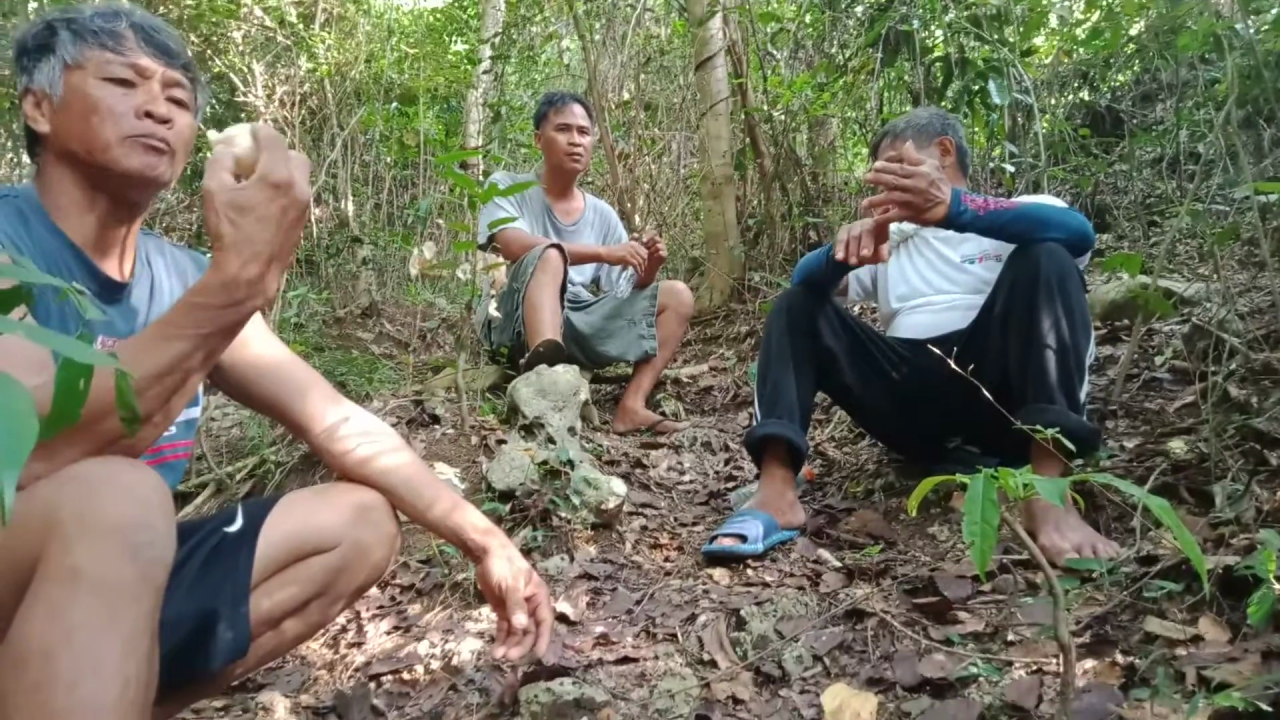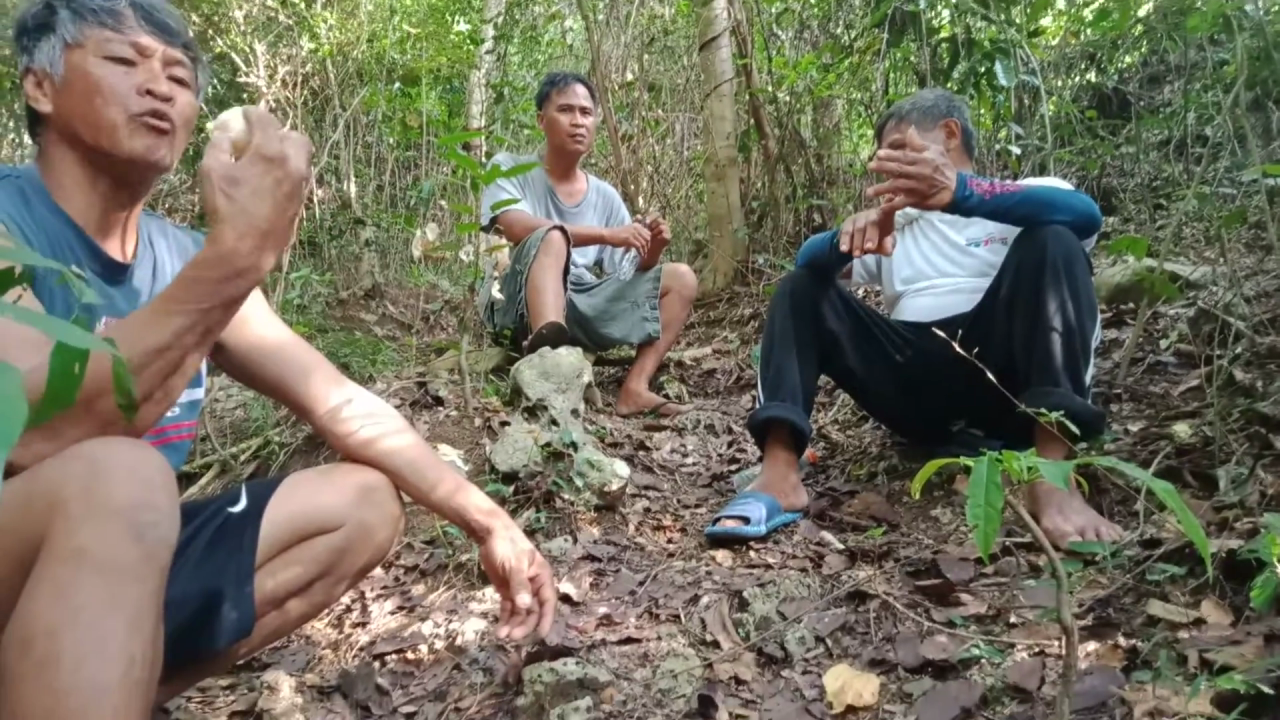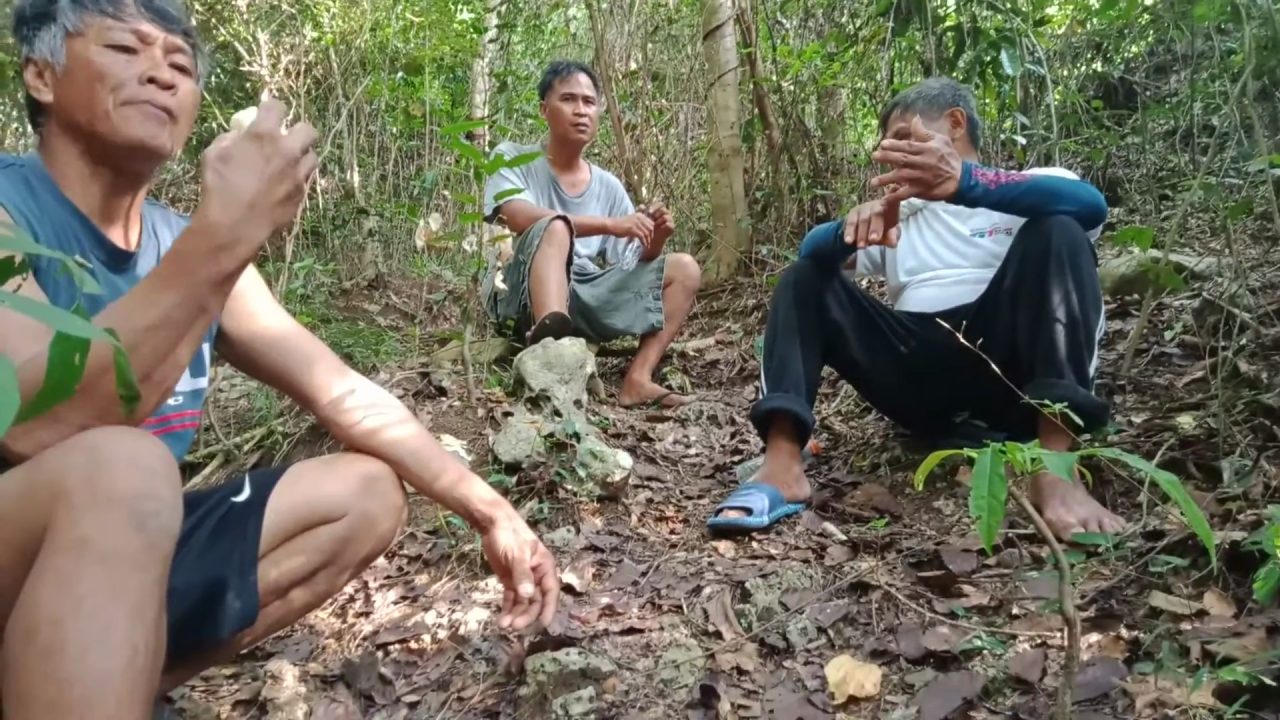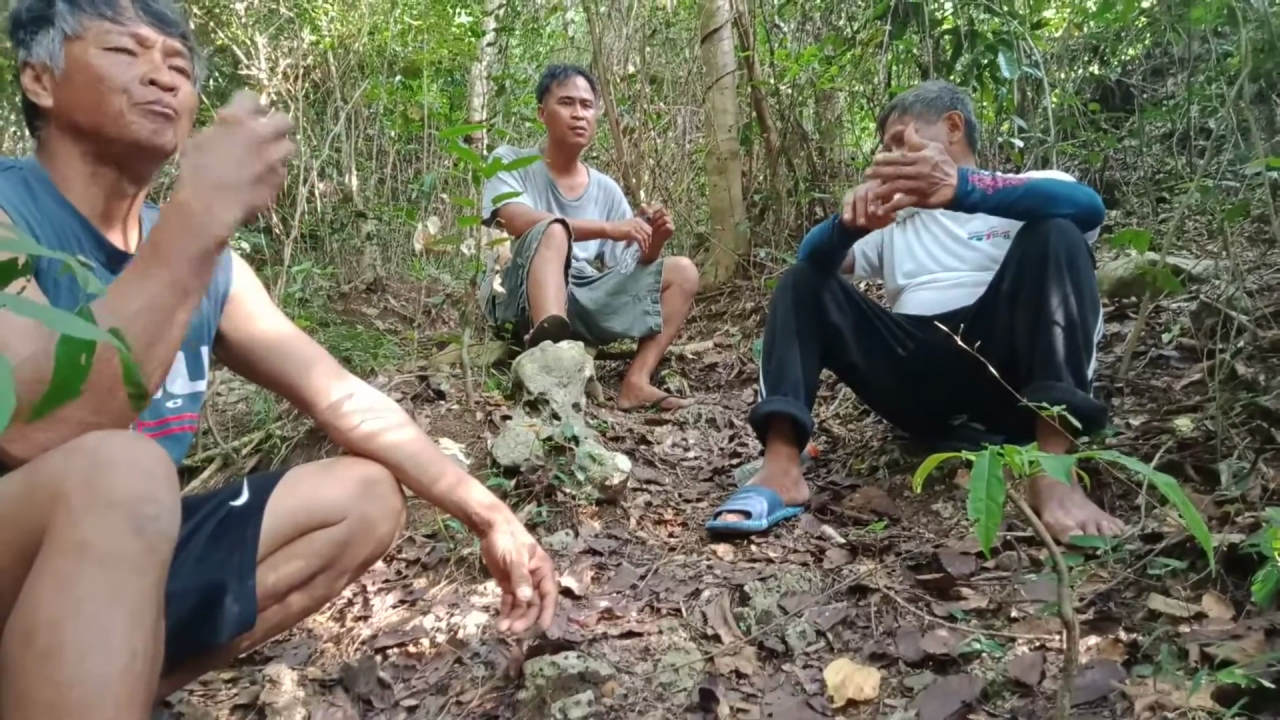
dt=0.2s
person 1, frame 1
left shoulder: (184, 277)
left elbow: (336, 420)
left wrist: (481, 538)
right wrist: (242, 277)
left hip: (119, 579)
left knee: (360, 522)
right knee: (116, 498)
person 1, frame 2
left shoulder: (186, 257)
left elbow: (341, 402)
left wrist: (484, 519)
right wrist: (238, 255)
left hip: (121, 565)
left knee: (364, 502)
right knee: (119, 475)
person 1, frame 3
left shoulder: (185, 246)
left elbow: (344, 392)
left wrist: (489, 510)
right wrist: (225, 231)
left hip: (123, 558)
left knee: (368, 492)
right knee: (122, 466)
person 1, frame 4
left shoulder: (206, 265)
left elbow: (342, 397)
left wrist: (486, 513)
right wrist: (202, 214)
left hip: (120, 558)
left knee: (365, 495)
right knee: (118, 471)
person 2, frame 1
left shoulder: (1017, 217)
right shoulder: (890, 242)
left elbow: (1078, 232)
right elbow: (805, 278)
left wrist: (952, 207)
right wrist: (844, 250)
left hip: (997, 391)
right hip: (914, 405)
left knee: (1042, 258)
right knee: (796, 306)
left ankle: (1048, 495)
right ankle: (776, 491)
person 2, frame 2
left shoulder: (1022, 199)
right shoulder: (896, 225)
left elbow: (1085, 214)
right elbow: (808, 260)
left wrist: (959, 192)
right wrist: (850, 235)
left hip: (1002, 371)
right hip: (917, 387)
left knee: (1049, 240)
right knee: (800, 288)
left ankle: (1052, 478)
right ankle: (779, 474)
person 2, frame 3
left shoulder: (1029, 191)
right shoulder: (899, 214)
left elbow: (1091, 205)
right elbow: (813, 252)
left wrist: (965, 181)
right wrist: (855, 228)
left hip: (1006, 363)
right hip: (920, 378)
left knee: (1054, 232)
right knee: (803, 279)
left ankle: (1055, 468)
right ankle: (782, 464)
person 2, frame 4
left shoulder: (1026, 190)
right shoulder: (896, 218)
left elbow: (1088, 207)
right elbow: (812, 256)
left wrist: (961, 187)
right wrist: (851, 222)
left hip: (1004, 366)
right hip: (919, 380)
left knee: (1053, 235)
right knee: (802, 283)
left ankle: (1053, 471)
right ankle: (781, 468)
person 3, frame 1
left shoulder: (603, 215)
right shoulder: (507, 187)
left elbow: (627, 295)
right elbow: (513, 245)
left wrist: (647, 269)
right wrist: (604, 252)
left hip: (579, 324)
right hip: (515, 323)
left knee: (677, 296)
right knee: (550, 254)
left ankle: (631, 406)
right ankle: (544, 370)
person 3, frame 2
left shoulder: (606, 196)
right shoulder: (509, 168)
left elbow: (629, 276)
right elbow: (516, 227)
left wrist: (650, 252)
right wrist: (606, 234)
left hip: (583, 307)
right hip: (517, 304)
left knee: (681, 278)
right knee: (552, 235)
left ankle: (634, 388)
right ankle: (546, 351)
person 3, frame 3
left shoulder: (609, 186)
right shoulder: (511, 158)
left elbow: (632, 267)
right elbow: (519, 218)
left wrist: (653, 242)
right wrist: (609, 224)
left hip: (586, 297)
right hip: (520, 295)
left knee: (684, 269)
right knee: (556, 226)
left ankle: (638, 379)
right ankle: (549, 340)
person 3, frame 4
left shoulder: (607, 190)
right shoulder: (510, 161)
left elbow: (631, 271)
right elbow: (517, 221)
left wrist: (652, 244)
right wrist: (608, 229)
left hip: (585, 301)
right hip: (519, 299)
left knee: (682, 272)
right knee: (554, 230)
left ankle: (636, 382)
right ankle: (548, 344)
